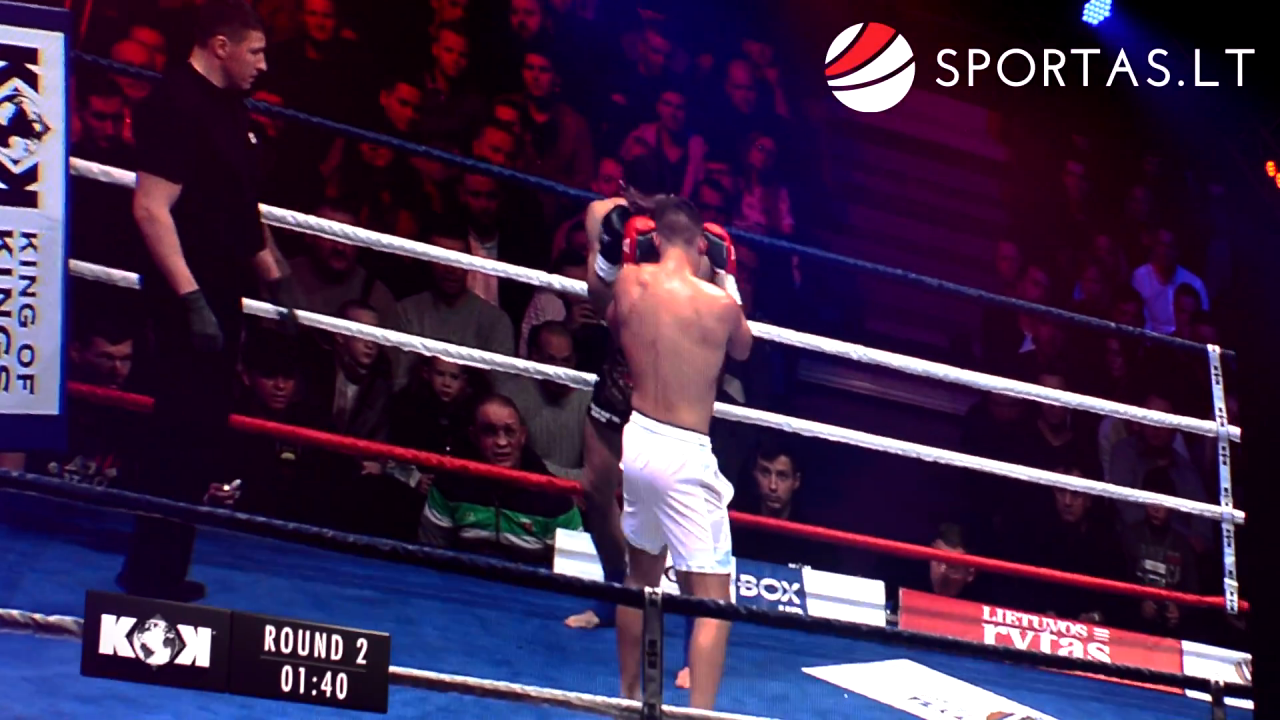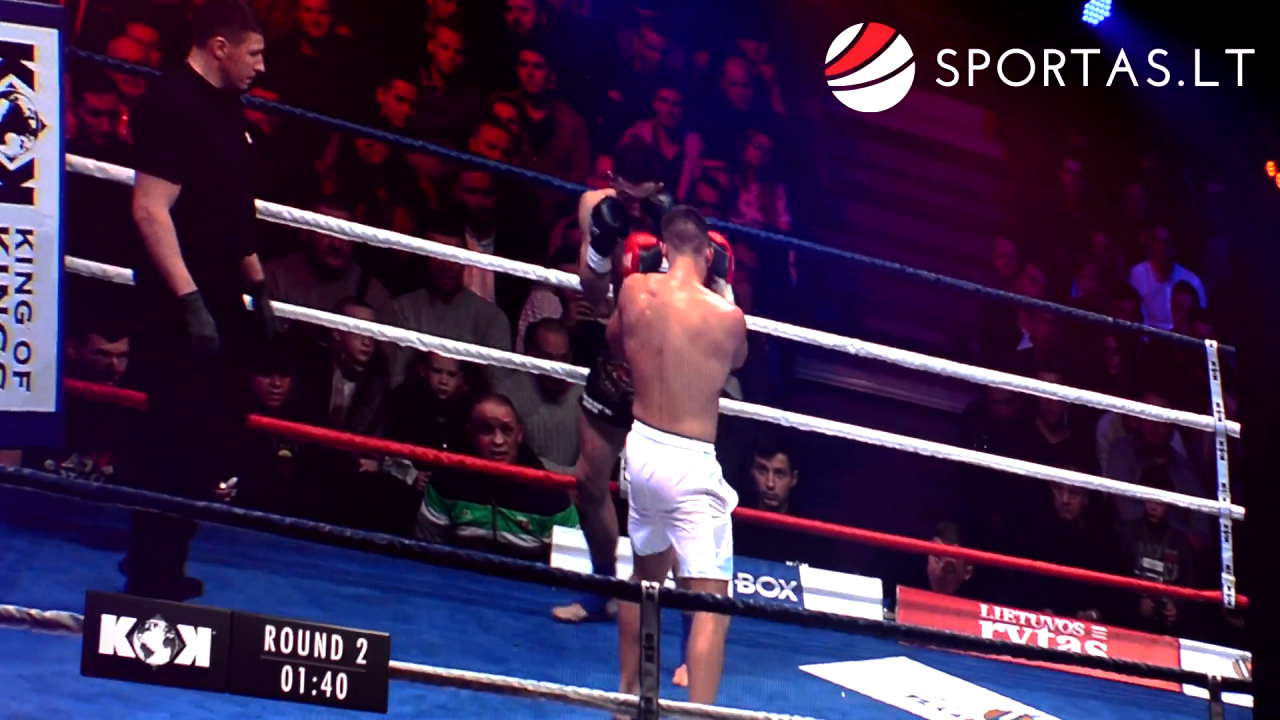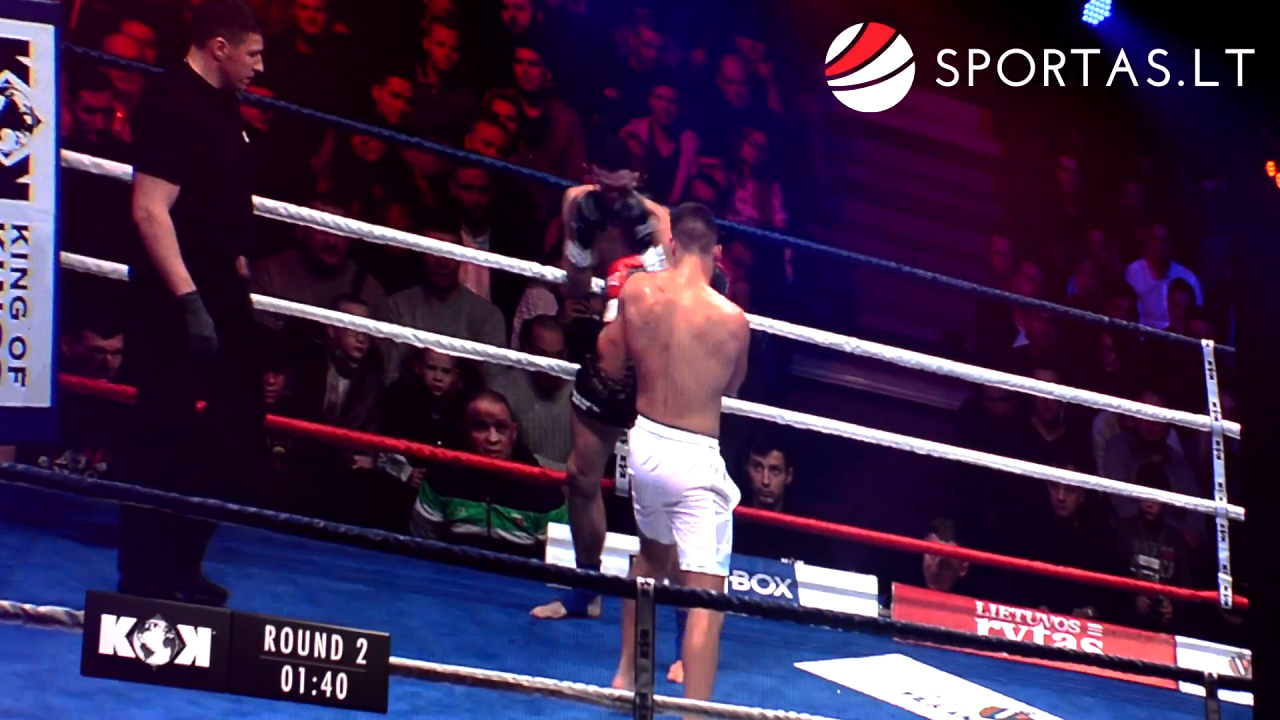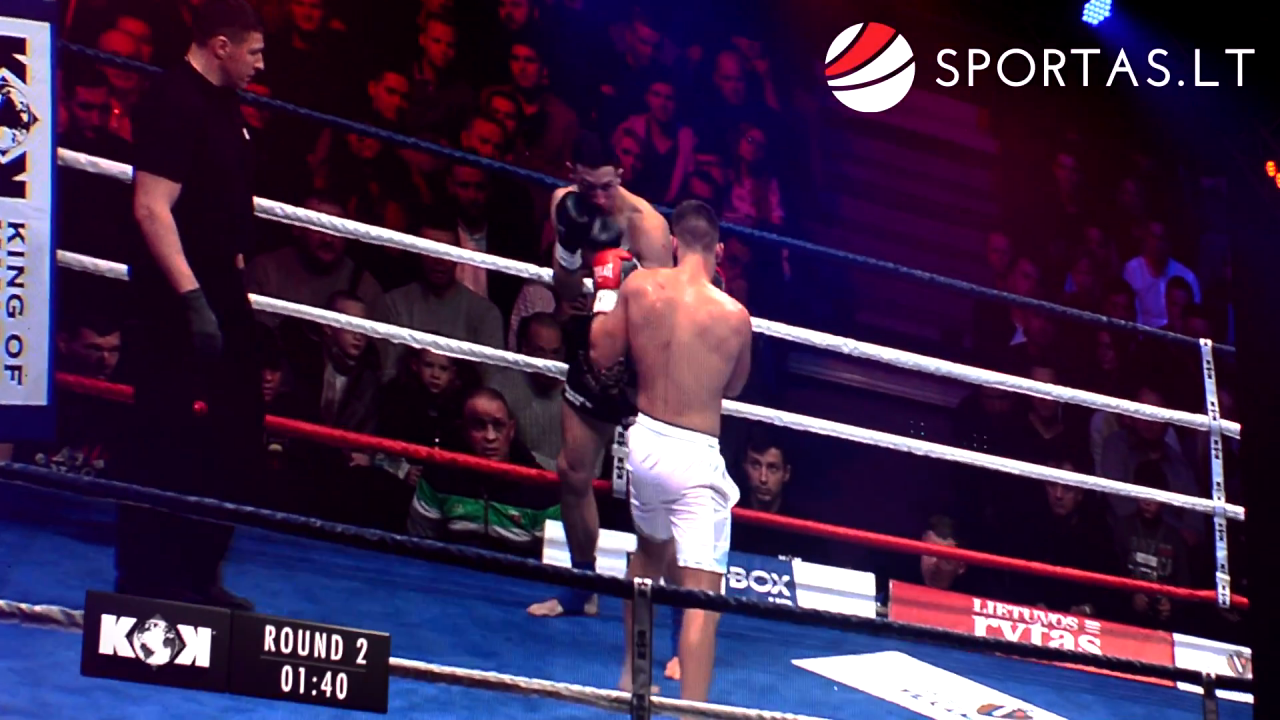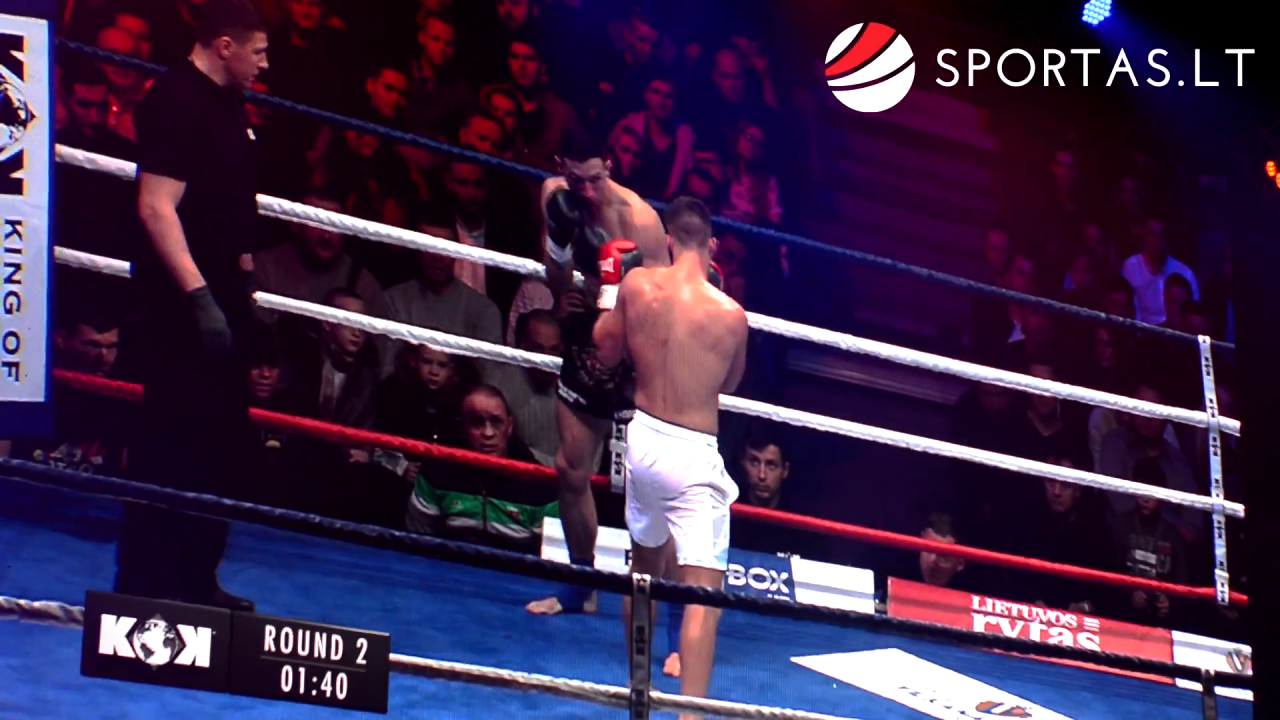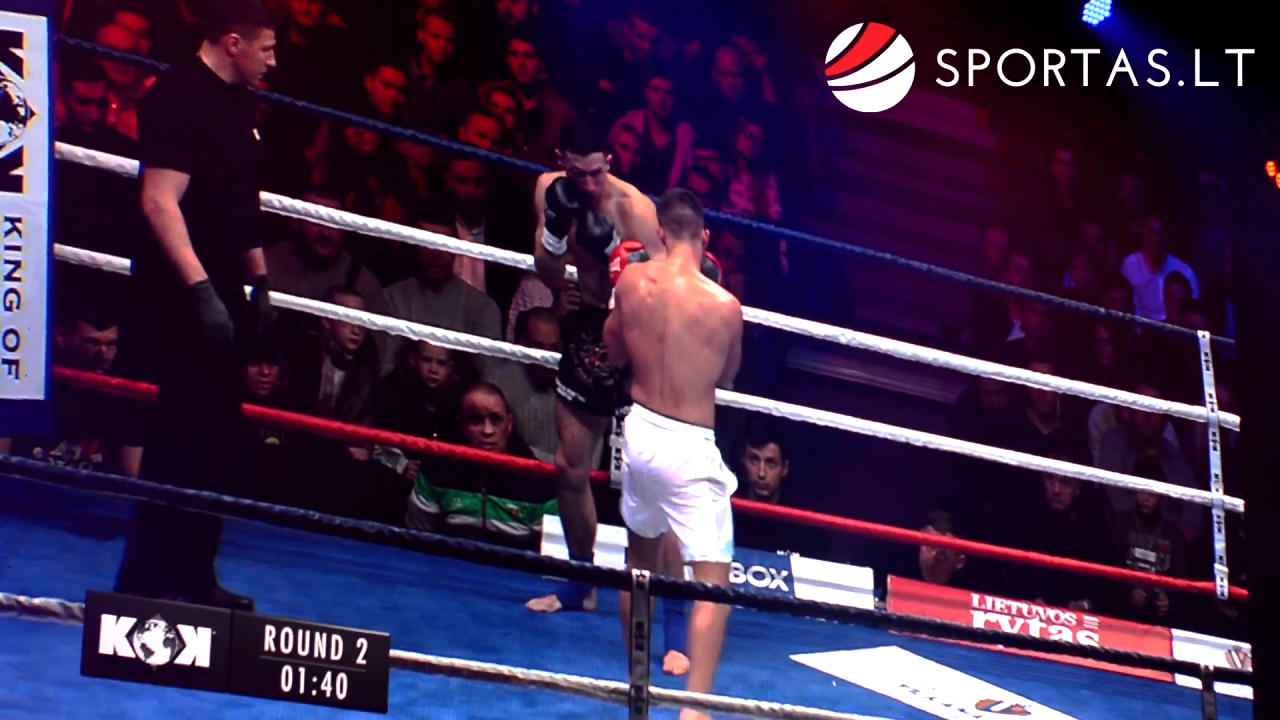
dt=0.1s
person 1, frame 1
left shoulder: (229, 106)
right shoulder: (175, 105)
right elbow: (151, 209)
left wrist: (274, 281)
right wrist: (192, 300)
left hip: (222, 291)
right hip: (189, 298)
left knee: (198, 435)
right knee: (188, 437)
left ankle: (156, 569)
right ankle: (152, 581)
person 1, frame 2
left shoulder: (224, 106)
right shoulder: (173, 105)
right elbow: (149, 209)
left wrist: (257, 286)
right wrist: (189, 301)
left hip: (219, 291)
right hip: (184, 298)
left knee: (212, 432)
right knee: (180, 436)
left ankle: (158, 568)
right ankle: (152, 581)
person 1, frame 3
left shoulder: (221, 104)
right shoulder: (170, 104)
right elbow: (149, 210)
left wrist: (240, 284)
right wrist: (189, 300)
left hip: (218, 290)
right hip: (177, 297)
left knee: (240, 423)
right knee: (165, 440)
left ankle: (178, 561)
right ankle: (145, 581)
person 1, frame 4
left shoulder: (222, 103)
right shoulder: (172, 103)
right elbow: (151, 208)
left wrist: (237, 282)
right wrist: (192, 298)
left hip: (218, 287)
right hip: (178, 295)
left knee: (240, 425)
right knee: (165, 438)
left ankle: (195, 570)
right ankle: (144, 581)
person 1, frame 5
left shoulder: (228, 104)
right shoulder: (174, 102)
right elbow: (156, 207)
left wrist: (239, 284)
right wrist: (199, 296)
left hip: (219, 289)
right hip: (184, 295)
left knee: (222, 435)
right knee: (174, 436)
left ankle: (191, 575)
right ankle: (143, 581)
person 1, frame 6
left shoulder: (236, 101)
right shoulder: (179, 97)
right elbow: (159, 201)
left wrist: (259, 284)
right wrist: (201, 289)
left hip: (222, 284)
right hip: (184, 289)
left knee: (215, 432)
right knee: (188, 432)
left ankle: (190, 573)
right ankle: (147, 578)
person 2, frame 1
left shoulder: (629, 280)
right shoulder: (718, 303)
right elbow: (743, 351)
left wrist: (625, 262)
right wrist: (726, 275)
left hip: (639, 442)
right hip: (686, 455)
left knee: (639, 575)
right knee: (712, 601)
left ankle: (629, 697)
person 2, frame 2
left shoulder: (634, 291)
right shoulder: (726, 315)
left hip: (642, 449)
right hip: (691, 463)
left knee: (647, 570)
right knee: (709, 605)
left ankle: (627, 691)
person 2, frame 3
left shoulder: (637, 289)
right shoulder: (732, 317)
left elbow: (608, 369)
left hip: (645, 443)
right hip: (695, 458)
left knee: (654, 552)
right knee: (704, 598)
left ankle: (627, 677)
person 2, frame 4
left shoulder: (638, 285)
right shoulder: (735, 315)
left elbow: (601, 356)
right elbow: (733, 387)
left wrist: (605, 291)
left hip: (645, 440)
right hip: (695, 457)
left knee: (650, 550)
right knee: (701, 597)
left ankle: (632, 676)
person 2, frame 5
left shoulder: (635, 284)
right shoulder: (730, 313)
left elbow: (606, 355)
right elbow: (729, 384)
left wrist: (608, 287)
left hip: (643, 439)
right hip: (692, 454)
left knee: (646, 561)
right knee: (703, 592)
person 2, frame 6
left shoulder: (634, 279)
right shoulder: (725, 305)
left hip: (640, 432)
right hip: (690, 448)
left knee: (642, 555)
right knee: (711, 586)
person 3, frame 1
right shoulder: (601, 217)
right elbow: (596, 307)
right wrist: (607, 254)
right hip: (621, 362)
right knee: (597, 490)
right ankle: (616, 599)
person 3, frame 2
right shoulder: (594, 207)
right elbow: (591, 295)
left wrist: (662, 259)
right wrist: (600, 243)
right hip: (614, 354)
right knee: (589, 481)
right ankle: (601, 593)
person 3, frame 3
left shoulder: (659, 223)
right shoulder: (578, 204)
right elbow: (575, 291)
left wrist: (645, 245)
right wrist: (580, 241)
right knee: (581, 478)
right ankle: (586, 591)
person 3, frame 4
left shoulder: (647, 224)
right shoulder: (566, 203)
right elbow: (567, 293)
left wrist: (618, 259)
right wrist: (568, 243)
right hip: (593, 345)
right knee: (573, 475)
right ankle: (581, 589)
person 3, frame 5
left shoulder: (638, 217)
right shoulder: (557, 195)
right elbow: (557, 287)
right wrist: (557, 229)
right hip: (585, 340)
right knee: (571, 474)
right ankle: (579, 587)
person 3, frame 6
left shoulder: (635, 207)
right shoulder: (552, 190)
right elbow: (549, 277)
left wrist: (610, 250)
right wrist: (553, 224)
right hip: (584, 332)
right knee: (569, 470)
left ankle: (675, 622)
right ankle: (579, 586)
